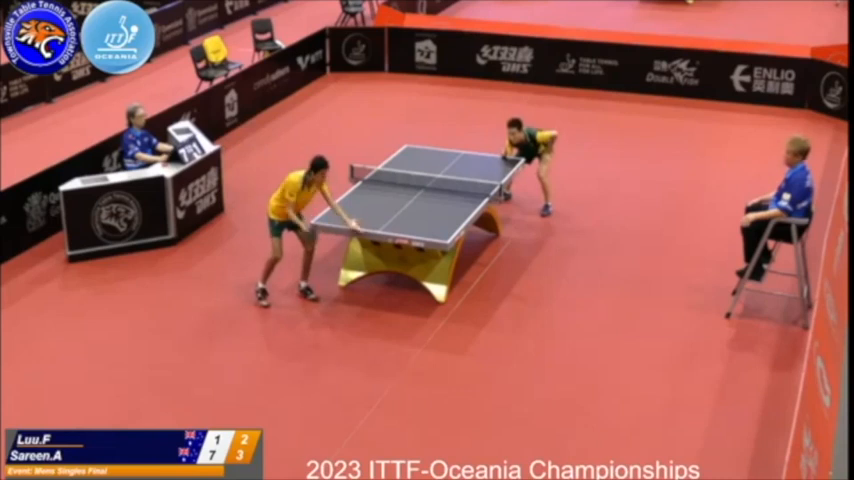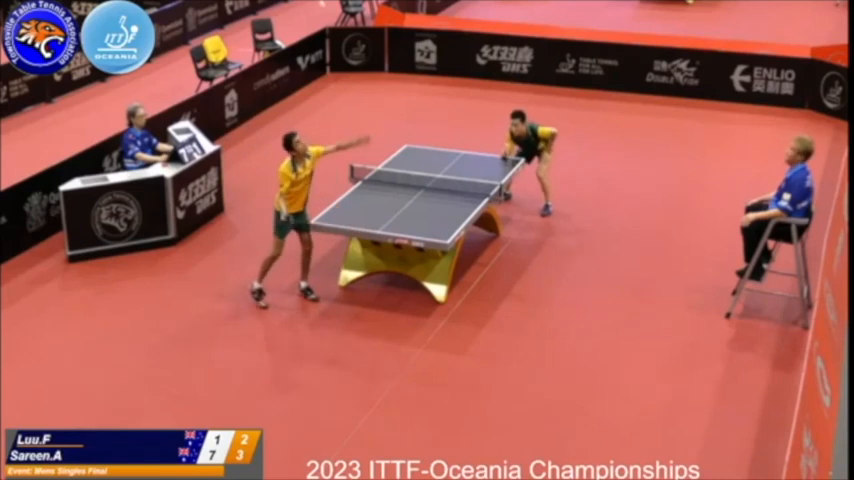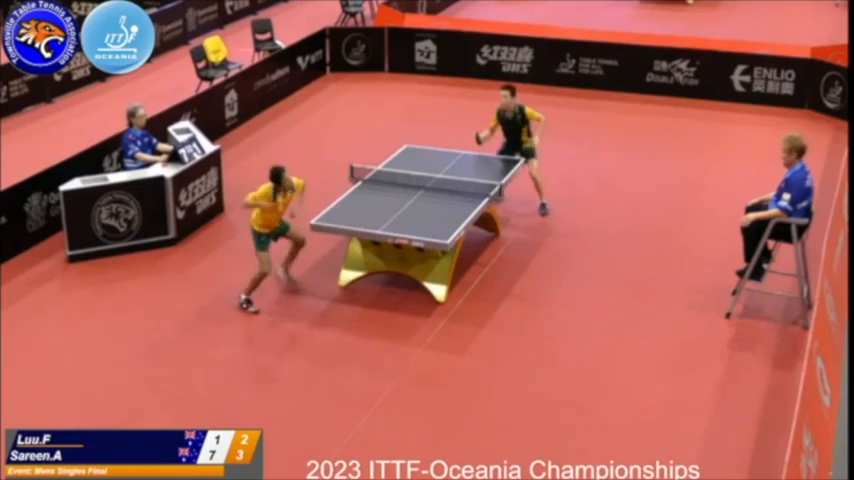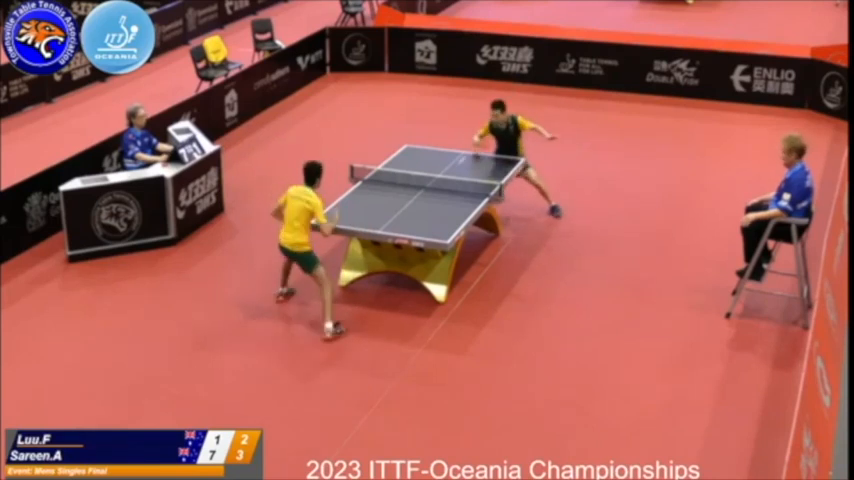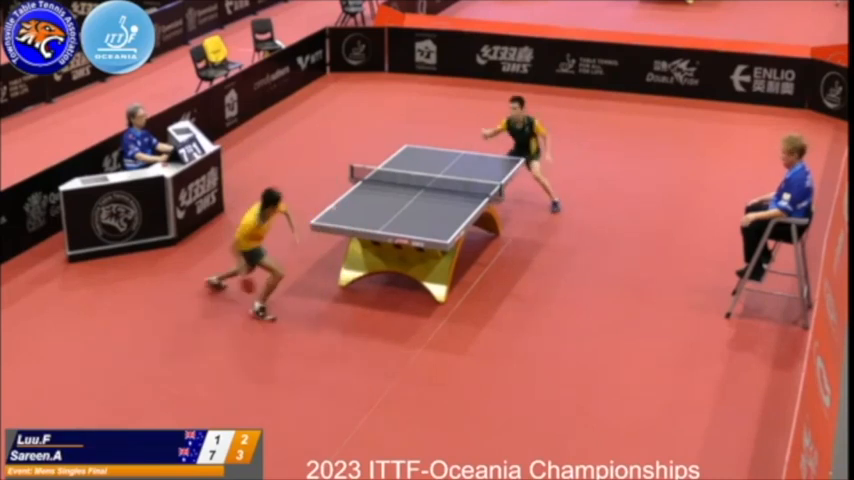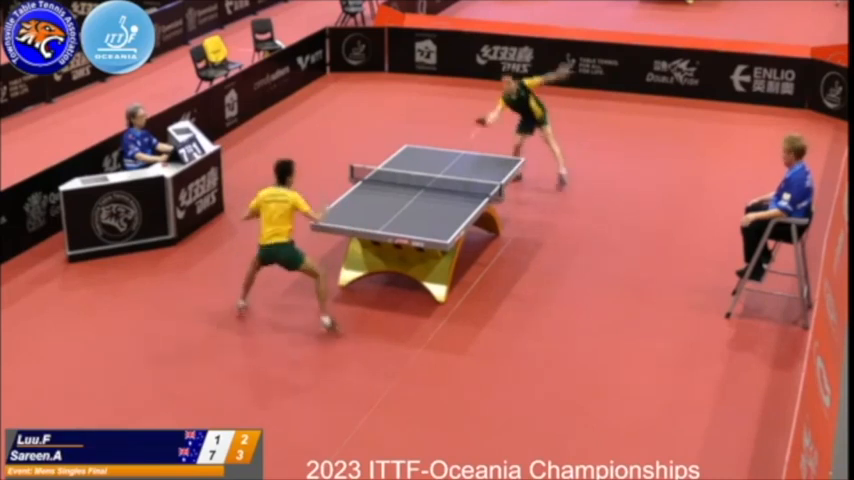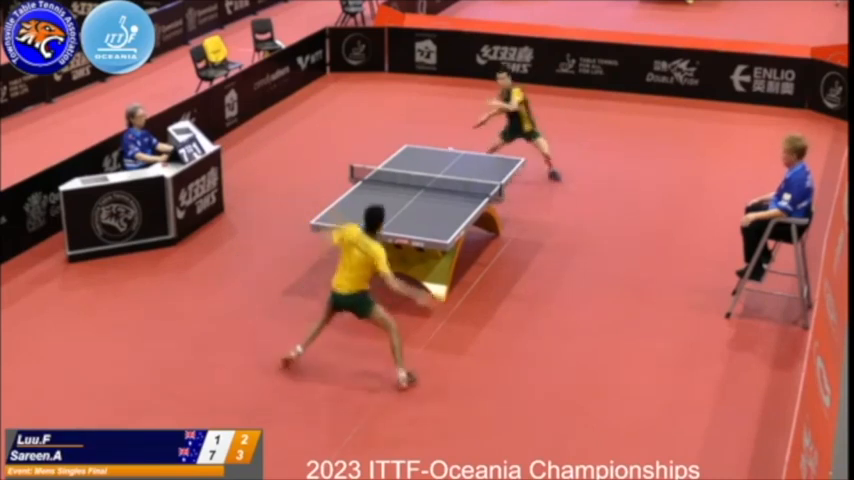
dt=0.7s
person 1, frame 1
left shoulder: (318, 180)
right shoulder: (294, 181)
left elbow: (331, 203)
right elbow: (289, 210)
left wrist: (349, 221)
right wrist: (302, 225)
left hip: (294, 213)
right hip: (277, 215)
left knee: (309, 247)
right knee: (276, 255)
left ankle: (303, 285)
right ankle: (261, 288)
person 1, frame 2
left shoulder: (311, 154)
right shoulder: (285, 170)
left elbow: (334, 148)
right elbow: (281, 196)
left wrist: (356, 142)
right wrist: (284, 211)
left hip: (300, 209)
right hip: (285, 213)
left knee: (308, 247)
right knee: (276, 252)
left ankle: (303, 285)
right ankle: (257, 287)
person 1, frame 3
left shoulder: (295, 183)
right shoulder: (266, 190)
left elbow: (302, 186)
right elbow: (246, 202)
left wrist: (297, 208)
right wrist: (262, 204)
left hip: (277, 222)
right hip: (261, 228)
left knee: (300, 240)
right knee: (265, 270)
left ankle: (284, 272)
right ankle: (244, 298)
person 1, frame 4
left shoulder: (291, 191)
right shoulder: (315, 201)
left elbow: (275, 213)
right elbow: (325, 231)
right wrist: (333, 221)
left hip: (284, 243)
right hip: (301, 249)
left knee: (290, 257)
right knee: (325, 284)
left ankle: (282, 290)
right ankle: (329, 326)
person 1, frame 5
left shoulder: (272, 207)
right shoulder: (250, 223)
left elbow: (285, 211)
right elbow: (234, 247)
left wrist: (293, 231)
right wrist: (241, 270)
left hip: (253, 244)
right hip: (246, 247)
left knee: (249, 268)
right knee: (278, 274)
left ankle: (216, 281)
right ankle: (259, 307)
person 1, frame 6
left shoulder: (263, 194)
right shoulder: (293, 197)
left elbow: (247, 216)
right elbow: (314, 218)
right wrist: (321, 212)
left hip: (266, 247)
right hip: (284, 247)
left knee: (254, 266)
right knee: (319, 275)
left ankle: (242, 302)
right ankle: (325, 319)
person 1, frame 7
left shoulder: (350, 232)
right shoulder: (376, 251)
left elbow: (332, 239)
right elbow: (392, 283)
right wrist: (417, 295)
left hip: (338, 292)
right hip: (356, 296)
left knee: (324, 321)
right knee: (392, 327)
left ankle: (296, 352)
right ankle: (402, 374)
person 2, frame 1
left shoulder: (798, 178)
right shoulder: (797, 171)
left elbow: (784, 211)
right elbow: (781, 193)
left wrist: (755, 216)
right wrist: (761, 199)
right hip: (789, 213)
left knee: (749, 226)
right knee: (751, 209)
left ankle: (757, 267)
right ankle: (763, 257)
person 2, frame 2
left shoulder: (798, 178)
right shoulder: (797, 170)
left elbow: (784, 211)
right elbow: (781, 193)
left wrist: (755, 216)
right wrist: (760, 199)
right hip: (789, 213)
left knee: (749, 226)
right knee: (751, 208)
left ankle: (756, 267)
right ankle: (764, 256)
person 2, frame 3
left shoulder: (797, 178)
right shoulder: (798, 170)
left elbow: (784, 211)
right elbow: (781, 193)
left wrist: (755, 216)
right wrist: (760, 199)
right hip: (791, 213)
left knee: (750, 226)
right knee: (751, 209)
left ankle: (756, 268)
right ankle: (764, 257)
person 2, frame 4
left shoulder: (797, 177)
right shoulder: (798, 170)
left elbow: (784, 211)
right elbow: (782, 194)
left wrist: (755, 216)
right wrist: (760, 199)
right hip: (791, 214)
left knee: (749, 226)
right knee: (751, 208)
left ankle: (756, 268)
right ankle: (763, 256)
person 2, frame 5
left shoulder: (797, 178)
right shoulder: (798, 170)
left elbow: (784, 211)
right elbow: (782, 194)
left wrist: (755, 216)
right wrist: (760, 199)
right hip: (791, 214)
left knee: (750, 226)
right knee: (751, 209)
left ankle: (757, 268)
right ankle: (764, 257)
person 2, frame 6
left shoulder: (797, 178)
right shoulder: (799, 170)
left elbow: (783, 211)
right elbow: (781, 194)
left wrist: (755, 216)
right wrist: (760, 199)
right hip: (791, 213)
left knee: (750, 226)
right knee: (751, 209)
left ankle: (756, 267)
right ankle: (764, 256)
person 2, frame 7
left shoulder: (798, 178)
right shoulder: (798, 170)
left elbow: (784, 211)
right elbow: (781, 194)
left wrist: (755, 216)
right wrist: (760, 199)
right hip: (791, 214)
left knee: (750, 226)
right knee: (751, 209)
left ankle: (756, 267)
right ankle: (764, 256)
person 3, frame 1
left shoulder: (535, 136)
right shoulder: (511, 139)
left elbow: (555, 134)
right elbow: (508, 156)
left wrist: (549, 150)
right wrist: (505, 155)
left hip: (543, 150)
right hip: (526, 149)
left knee: (541, 174)
left ankle: (548, 204)
right ankle: (506, 192)
person 3, frame 2
left shoulder: (536, 131)
right shoulder: (512, 133)
left elbow: (554, 132)
right elbow: (509, 149)
left wrist: (547, 150)
right wrist: (506, 152)
left hip: (542, 148)
right hip: (526, 148)
left knee: (540, 174)
left ankle: (548, 204)
right ankle: (506, 192)
person 3, frame 3
left shoulder: (524, 111)
right shoulder: (499, 113)
left elbow: (541, 119)
right elbow: (491, 130)
left wrist: (536, 136)
right wrist: (482, 137)
left hip: (526, 144)
right hip: (509, 144)
left knee: (533, 174)
left ankle: (543, 202)
person 3, frame 4
left shoulder: (516, 120)
right shoulder: (490, 124)
left elbow: (535, 127)
right elbow: (477, 136)
left wrist: (546, 135)
right wrist: (476, 140)
left hip: (517, 158)
left knee: (535, 181)
left ankle: (552, 205)
person 3, frame 5
left shoulder: (533, 123)
right shoulder: (508, 122)
left elbow: (545, 136)
right elbow: (496, 131)
left wrist: (547, 153)
right wrist: (487, 133)
left hip: (531, 152)
right hip: (517, 151)
left knee: (537, 175)
left ankle: (555, 200)
person 3, frame 6
left shoulder: (523, 85)
right shoulder: (504, 98)
left elbow: (542, 80)
right elbow: (496, 113)
left wrist: (559, 75)
right wrist: (488, 121)
left hip: (539, 115)
right hip: (526, 118)
left knee: (550, 141)
right knee: (517, 145)
left ankle: (562, 172)
person 3, frame 7
left shoulder: (515, 91)
right shoulder: (503, 94)
left elbow: (512, 107)
left wrist: (499, 104)
right wrist: (487, 116)
left hip: (528, 128)
right hip: (513, 127)
left knee: (545, 152)
right knee: (493, 148)
left ankle: (551, 170)
